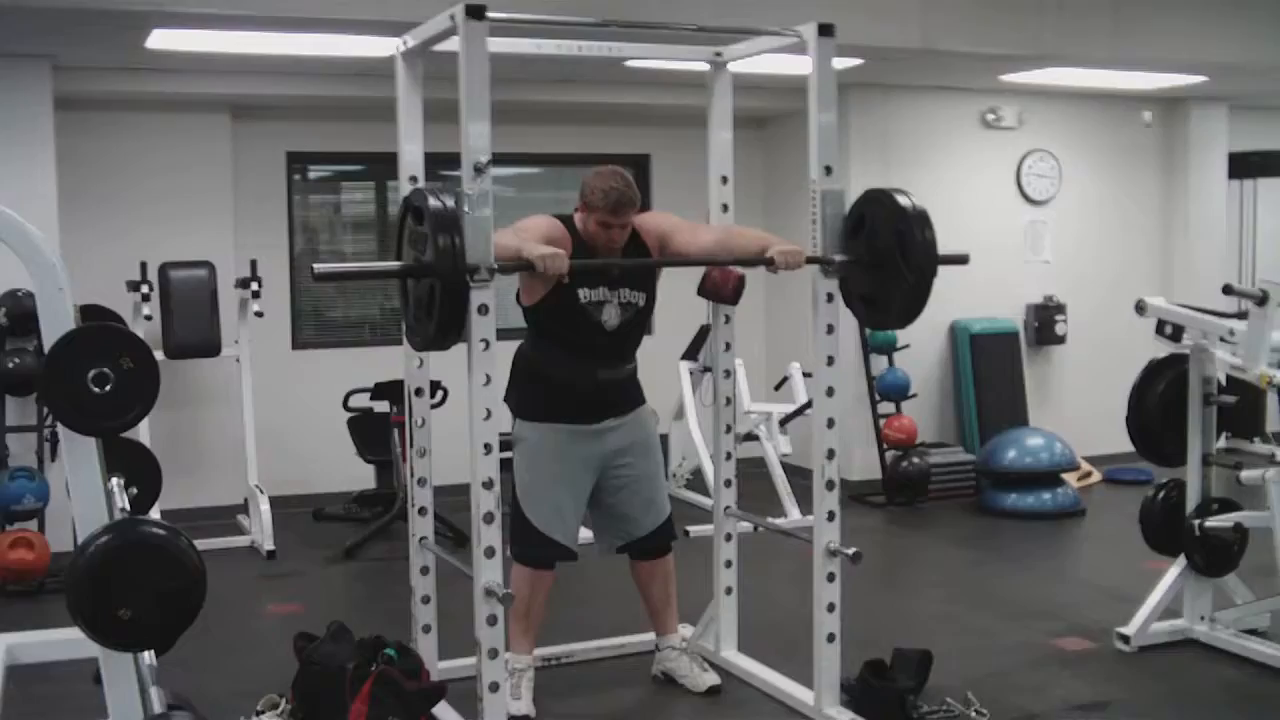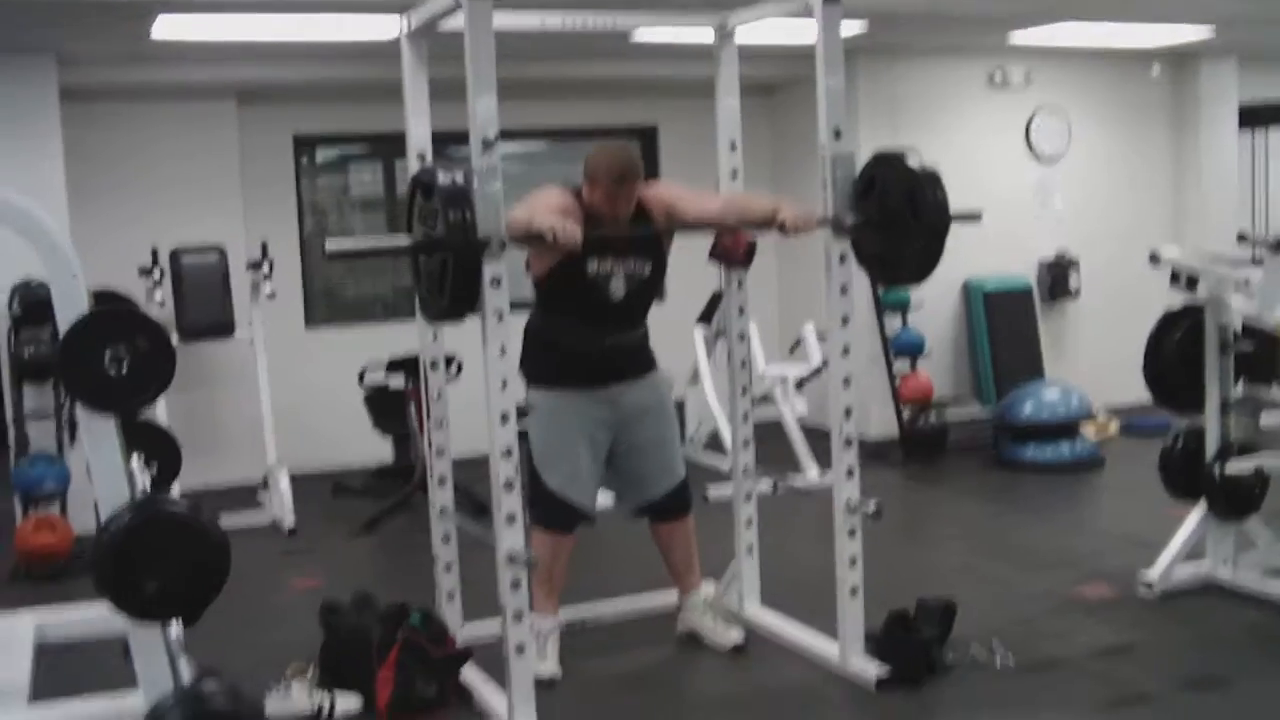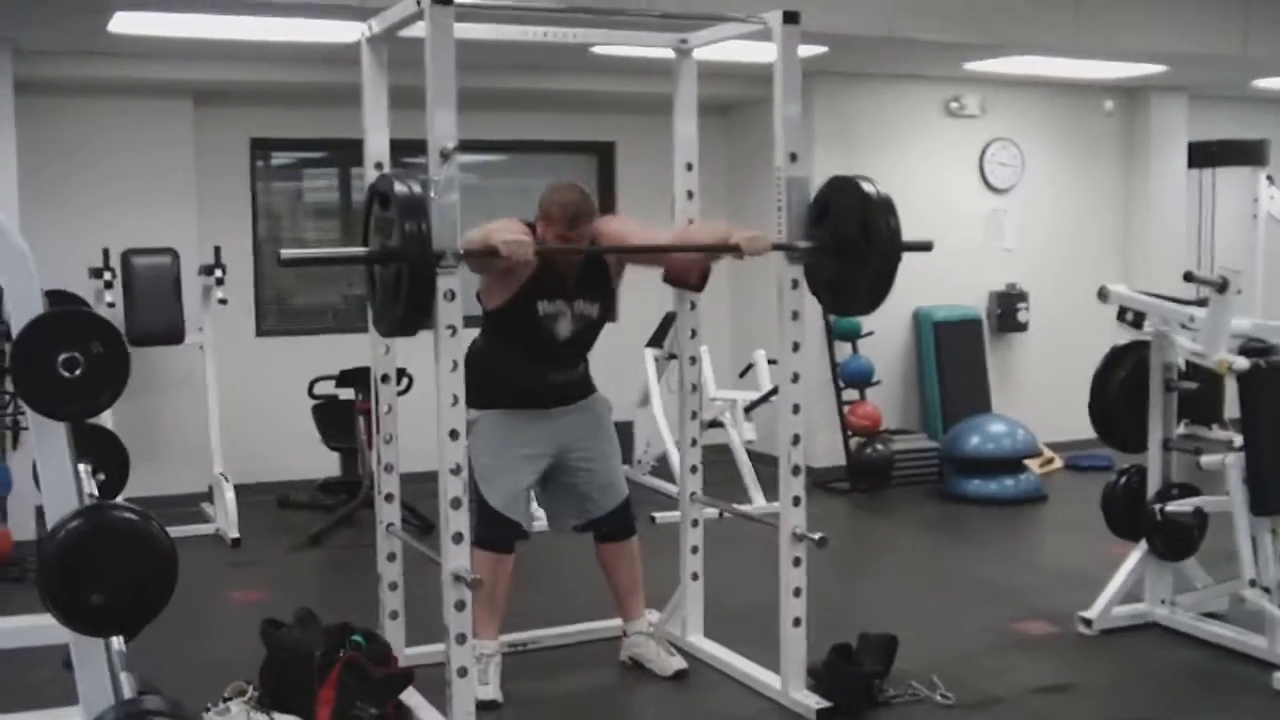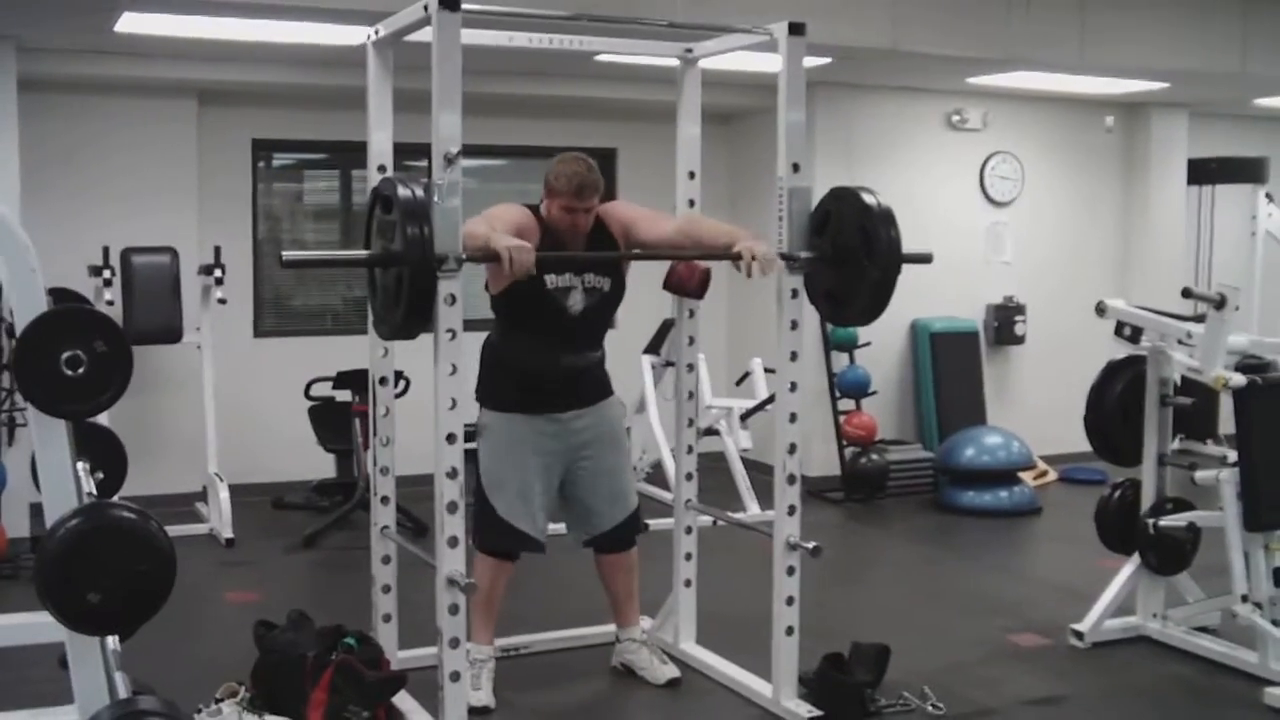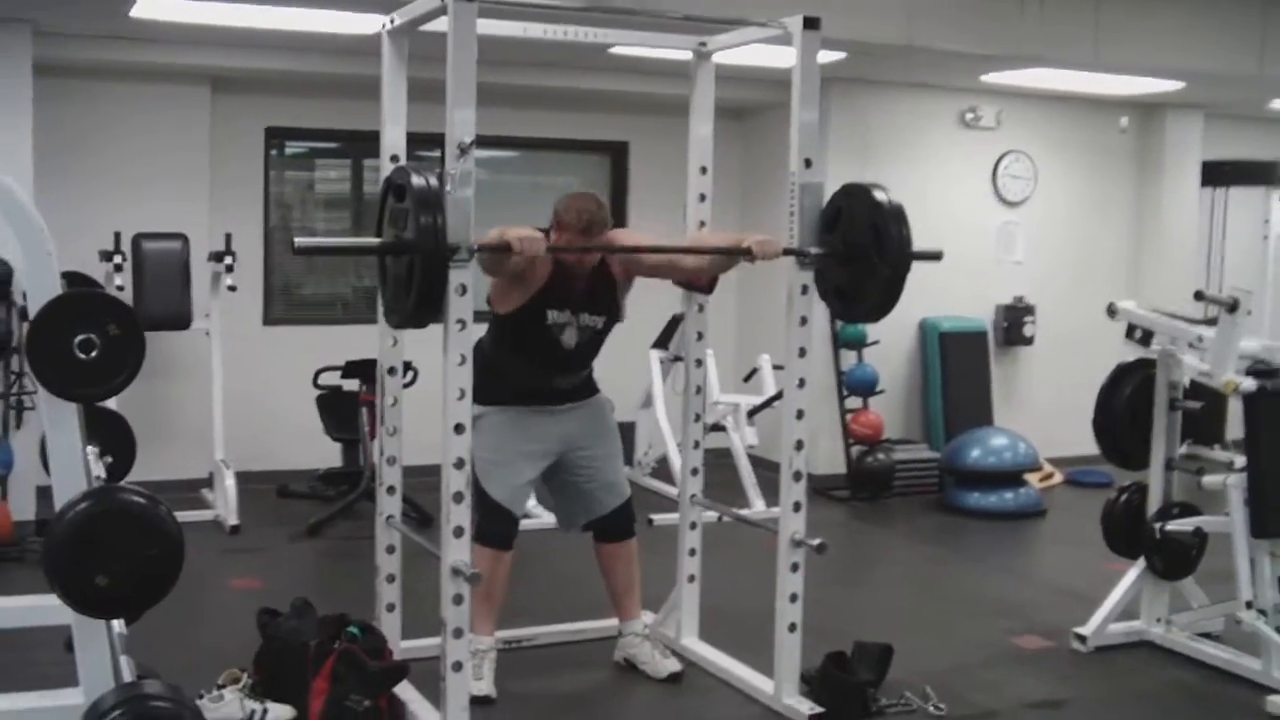
dt=0.5s
person 1, frame 1
left shoulder: (652, 233)
right shoulder: (550, 234)
left elbow: (715, 237)
right elbow: (498, 244)
left wrist: (771, 245)
right wrist: (528, 251)
left hip: (623, 412)
right hip: (550, 420)
left knee: (653, 533)
right knee: (539, 543)
left ankle: (671, 649)
right ankle: (518, 667)
person 1, frame 2
left shoulder: (659, 203)
right shoulder: (560, 207)
left elbow: (721, 207)
right elbow: (517, 220)
left wrist: (778, 210)
right wrist: (542, 224)
left hip: (636, 376)
right hip: (563, 388)
left knee: (671, 495)
right knee: (557, 507)
left ankle: (694, 608)
right ankle: (543, 630)
person 1, frame 3
left shoulder: (612, 240)
right shoulder: (516, 250)
left elbow: (675, 242)
right elbow: (472, 246)
left wrist: (731, 238)
right wrist: (493, 242)
left hip: (576, 402)
right hip: (504, 410)
left knee: (615, 515)
right knee: (497, 525)
left ankle: (638, 635)
right ankle: (484, 655)
person 1, frame 4
left shoulder: (619, 222)
right shoulder: (519, 223)
left elbow: (681, 229)
right elbow: (474, 230)
left wrist: (741, 241)
right wrist: (499, 241)
left hip: (591, 403)
right hip: (517, 410)
left knee: (617, 526)
right knee: (501, 533)
left ankle: (631, 642)
right ankle: (478, 658)
person 1, frame 5
left shoulder: (621, 254)
right shoulder: (525, 255)
left elbow: (687, 255)
right elbow: (490, 246)
left wrist: (744, 243)
right wrist: (513, 242)
left hip: (579, 402)
right hip: (507, 408)
left knee: (615, 516)
right knee: (496, 521)
left ankle: (633, 635)
right ankle: (479, 652)
